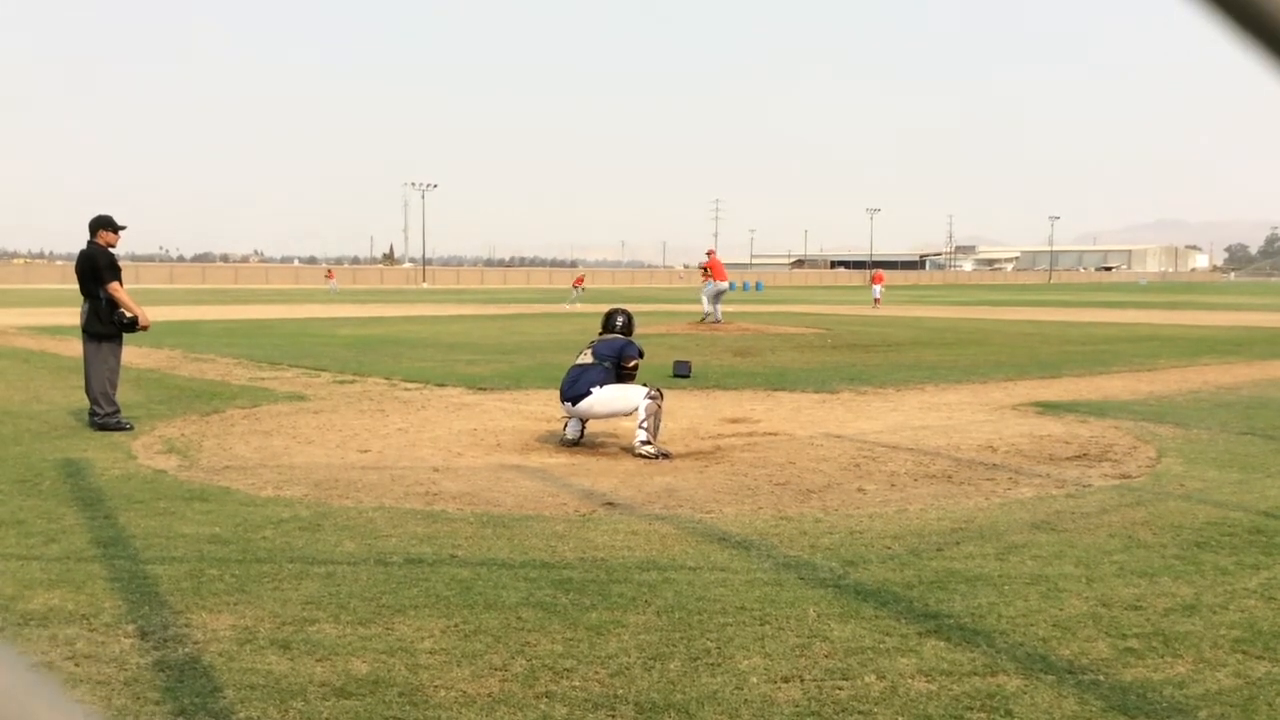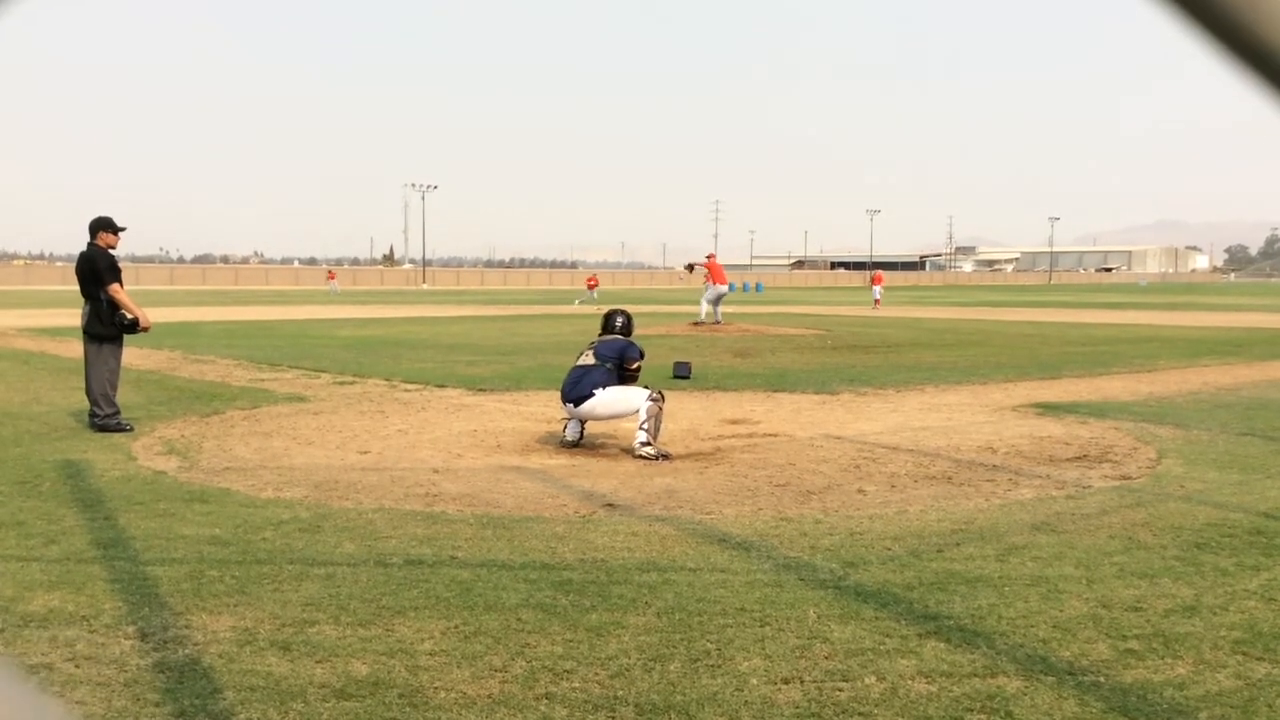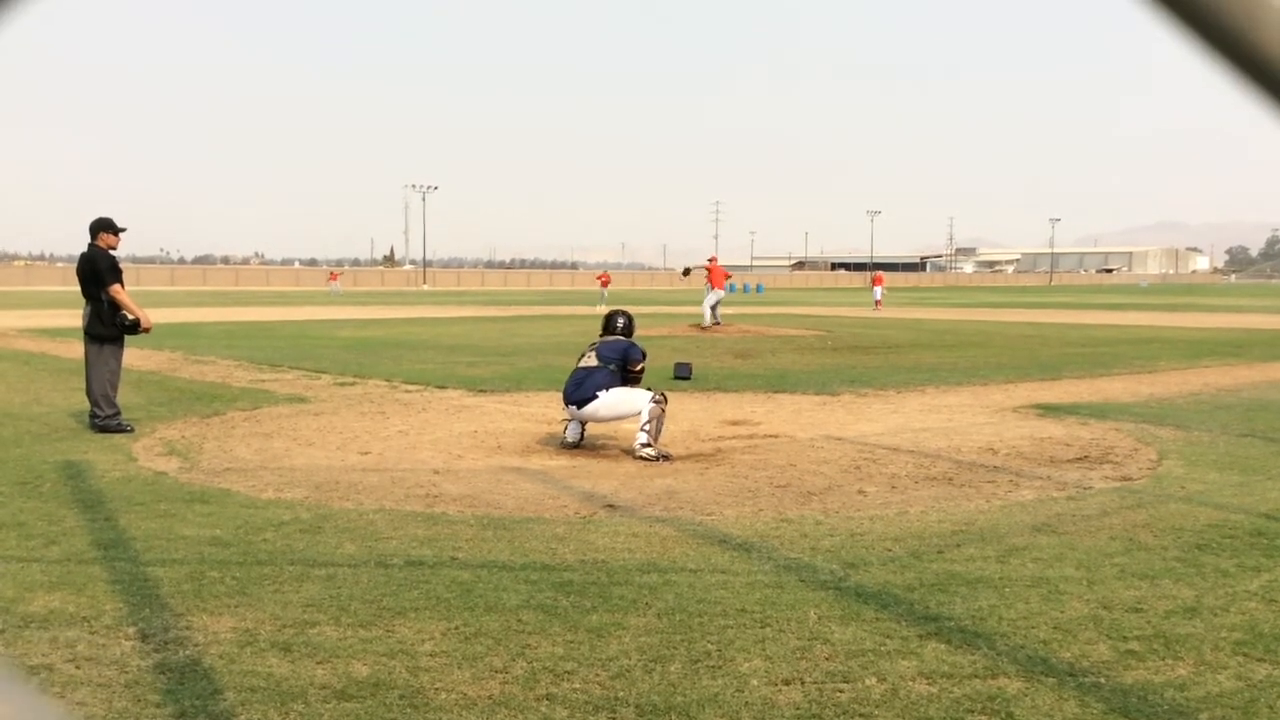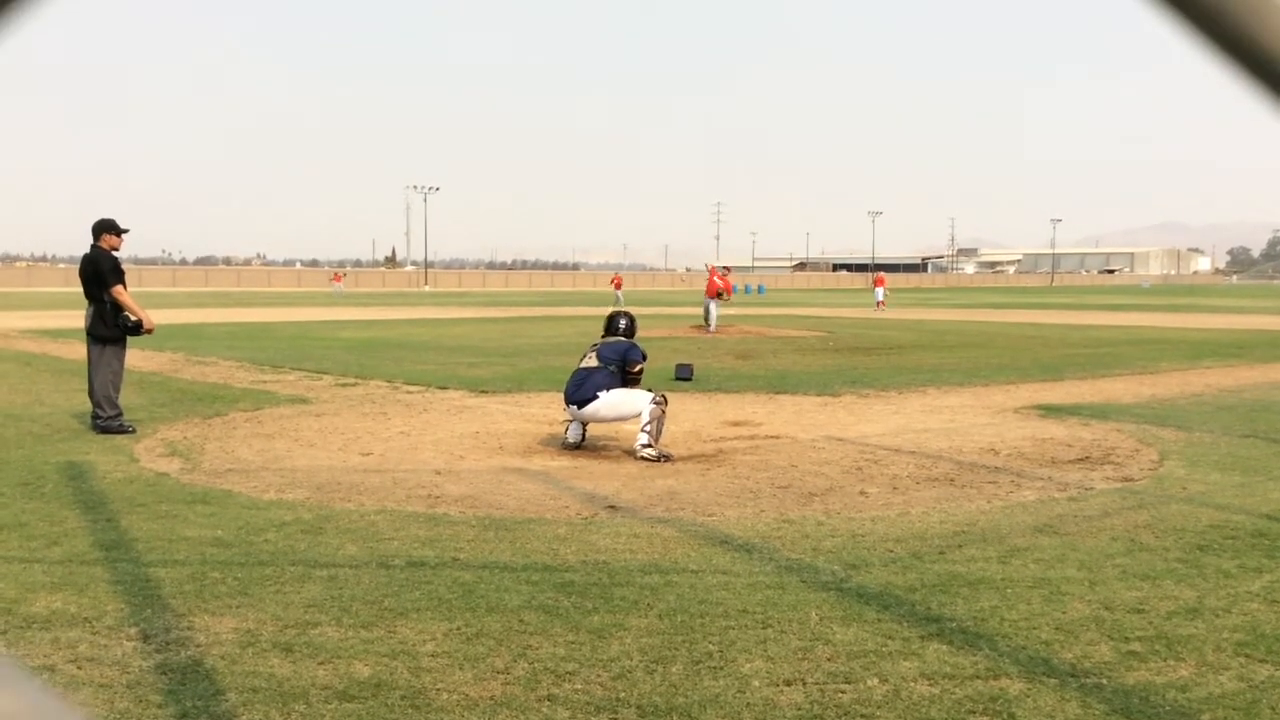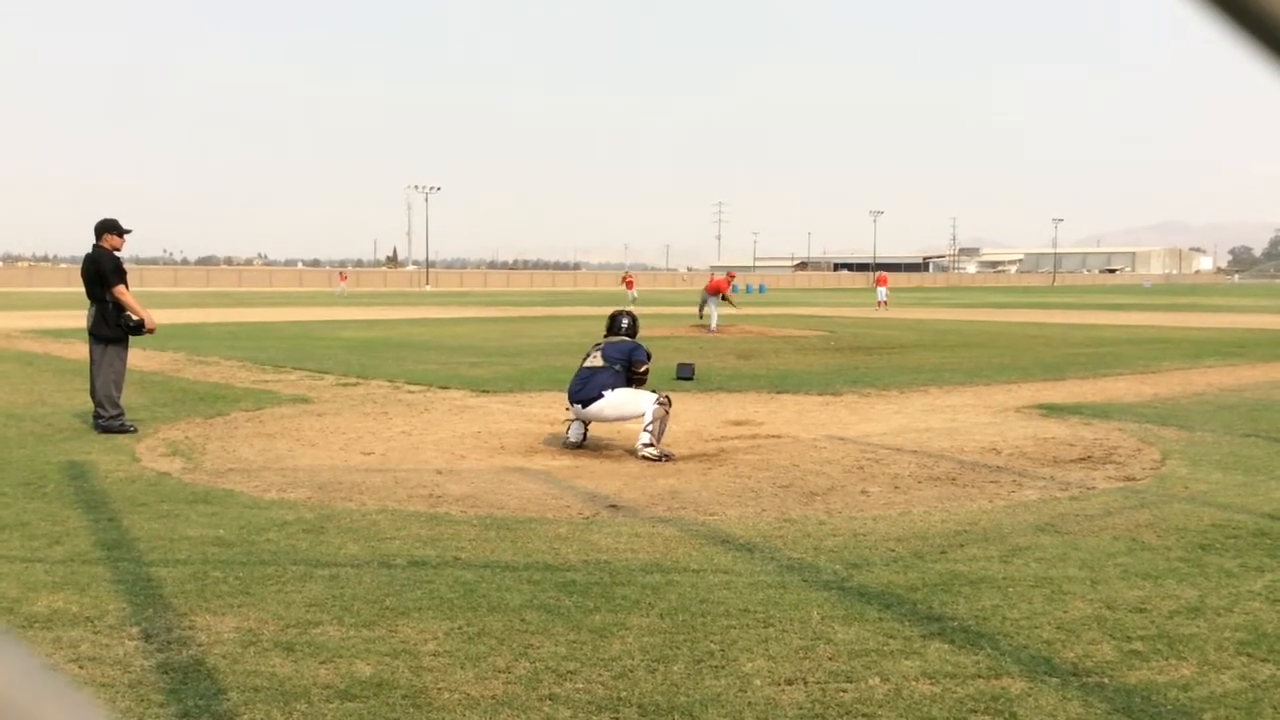
dt=0.2s
person 1, frame 1
left shoulder: (85, 255)
right shoulder: (102, 256)
right elbow: (114, 290)
right wrist: (139, 313)
left hip: (91, 315)
right hip: (103, 318)
left knee: (96, 367)
right knee: (106, 368)
left ankle: (98, 413)
right ankle: (106, 416)
person 1, frame 2
left shoulder: (85, 257)
right shoulder: (102, 258)
right elbow: (115, 291)
right wrist: (139, 314)
left hip: (92, 317)
right hip: (104, 320)
left knee: (96, 368)
right knee: (106, 370)
left ankle: (98, 414)
right ankle: (106, 417)
person 1, frame 3
left shoulder: (86, 258)
right shoulder: (103, 259)
right elbow: (116, 292)
right wrist: (140, 315)
left hip: (94, 318)
right hip: (105, 320)
left knee: (97, 369)
right knee: (106, 370)
left ankle: (99, 415)
right ankle: (107, 418)
person 1, frame 4
left shoulder: (88, 259)
right shoulder: (105, 260)
right elbow: (118, 293)
right wrist: (143, 316)
left hip: (96, 319)
right hip: (107, 321)
left knee: (99, 370)
right knee: (109, 371)
left ankle: (101, 416)
right ankle: (109, 419)
person 1, frame 5
left shoulder: (90, 259)
right shoulder: (108, 260)
right elbow: (120, 293)
right wrist: (145, 316)
left hip: (98, 319)
right hip: (110, 321)
left knee: (101, 370)
right knee: (111, 371)
left ankle: (102, 415)
right ankle: (110, 419)
person 2, frame 1
left shoulder: (592, 345)
right shoulder: (626, 344)
right elbow: (630, 364)
right wrist: (628, 397)
left hip: (568, 401)
right hip: (590, 398)
right knee: (652, 396)
left ankle: (571, 433)
right ankle: (643, 443)
person 2, frame 2
left shoulder: (591, 346)
right shoulder: (627, 344)
right elbow: (633, 366)
right wrist: (630, 397)
left hip: (568, 403)
right hip: (592, 400)
right knee: (652, 398)
left ankle: (571, 435)
right ankle: (644, 445)
person 2, frame 3
left shoulder: (592, 347)
right shoulder: (629, 346)
right elbow: (636, 368)
right wrist: (633, 394)
left hip: (571, 404)
right hip: (595, 402)
right knee: (655, 400)
left ankle: (571, 436)
right ankle: (644, 445)
person 2, frame 4
left shoulder: (593, 348)
right shoulder: (630, 347)
right elbow: (635, 369)
right wrist: (634, 394)
left hip: (571, 405)
right hip: (597, 402)
right knee: (656, 401)
left ankle: (573, 436)
right ankle: (645, 446)
person 2, frame 5
left shoulder: (596, 348)
right shoulder: (635, 347)
right elbow: (640, 370)
right wrist: (638, 392)
left hip: (576, 404)
right hip: (601, 401)
right knee: (660, 402)
left ankle: (574, 436)
right ankle: (647, 445)
